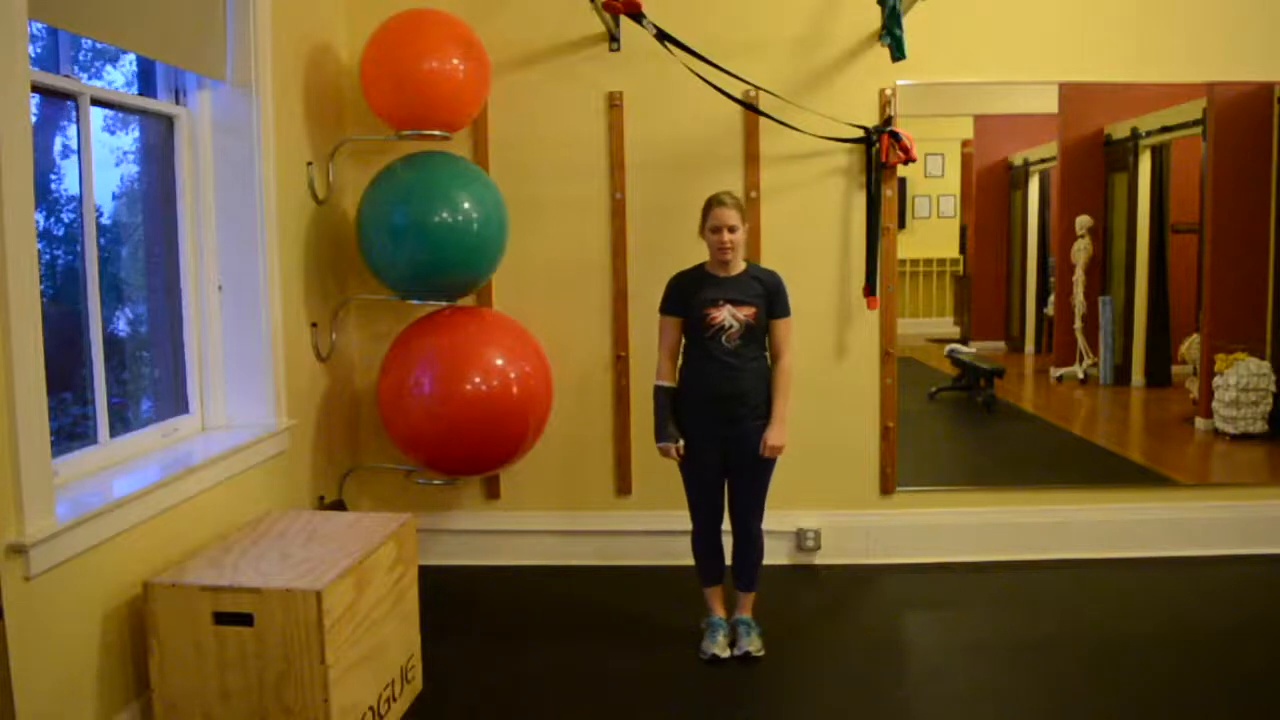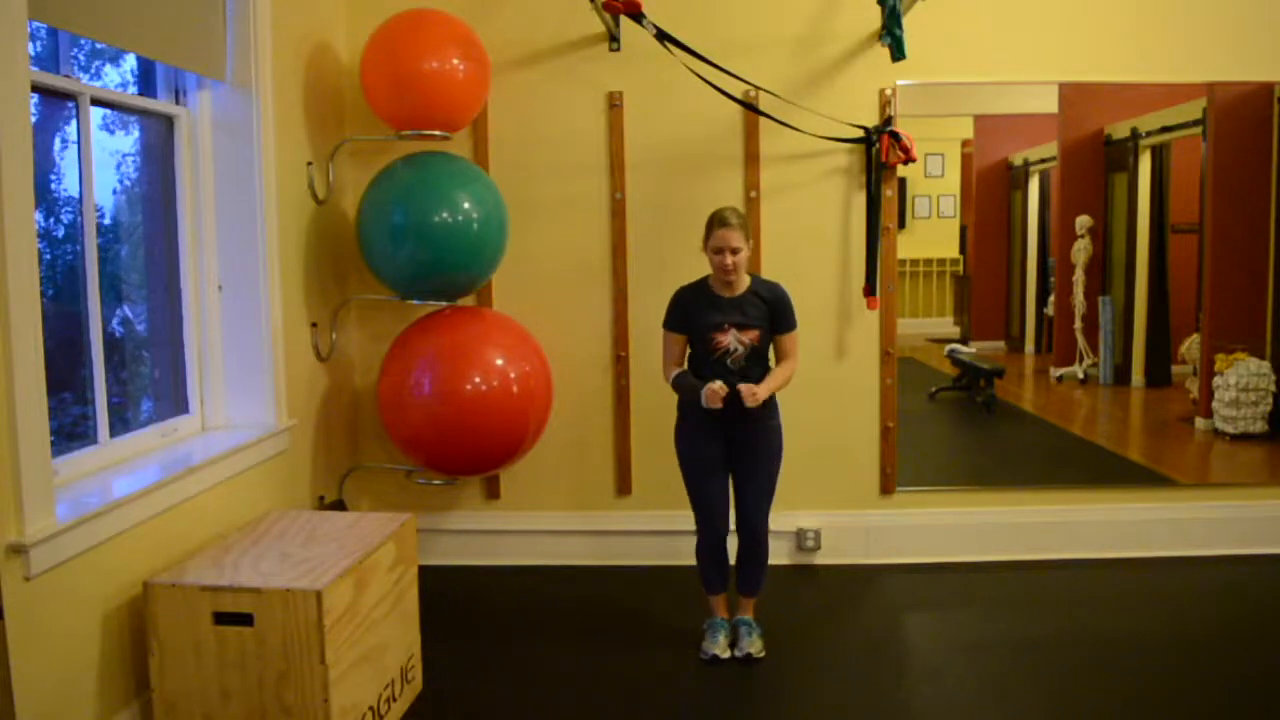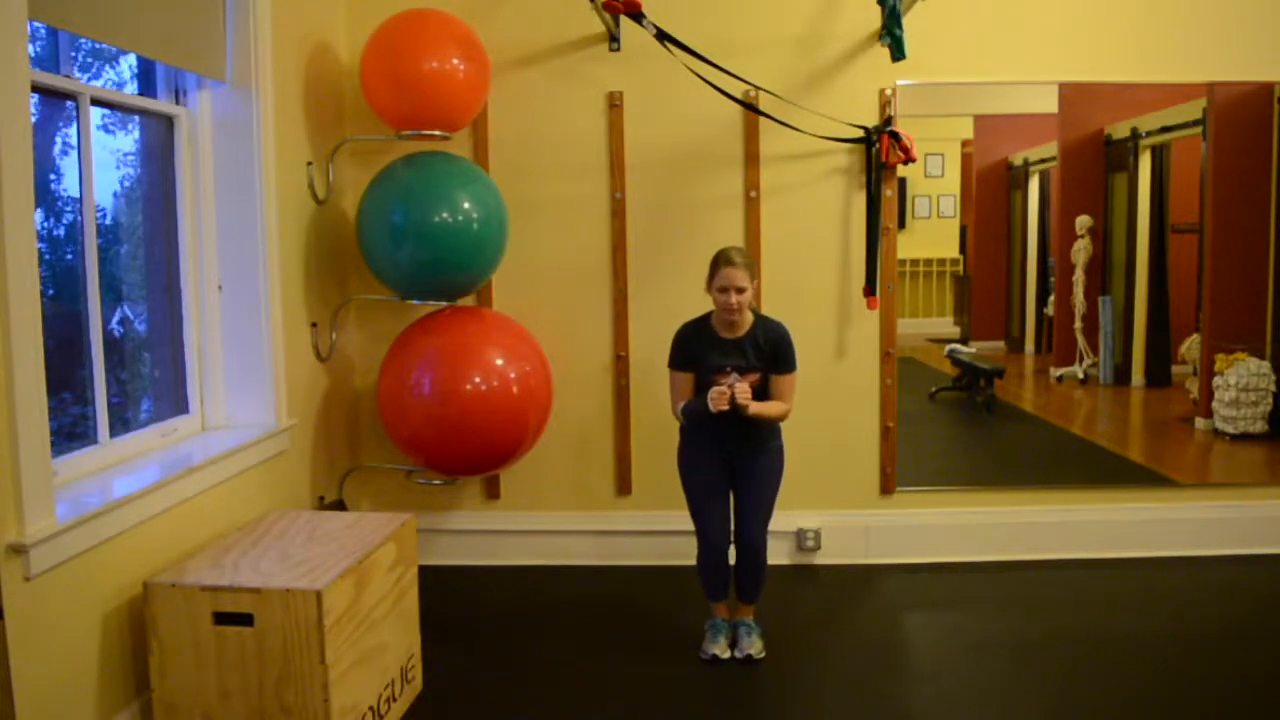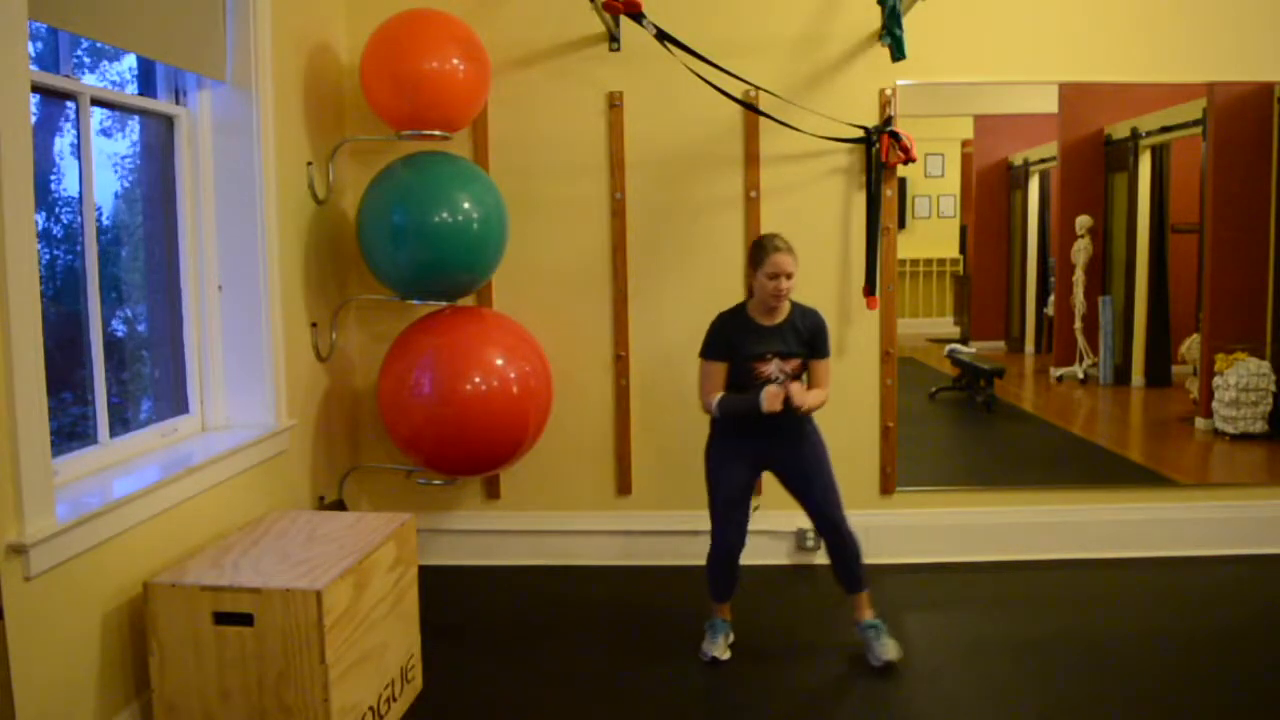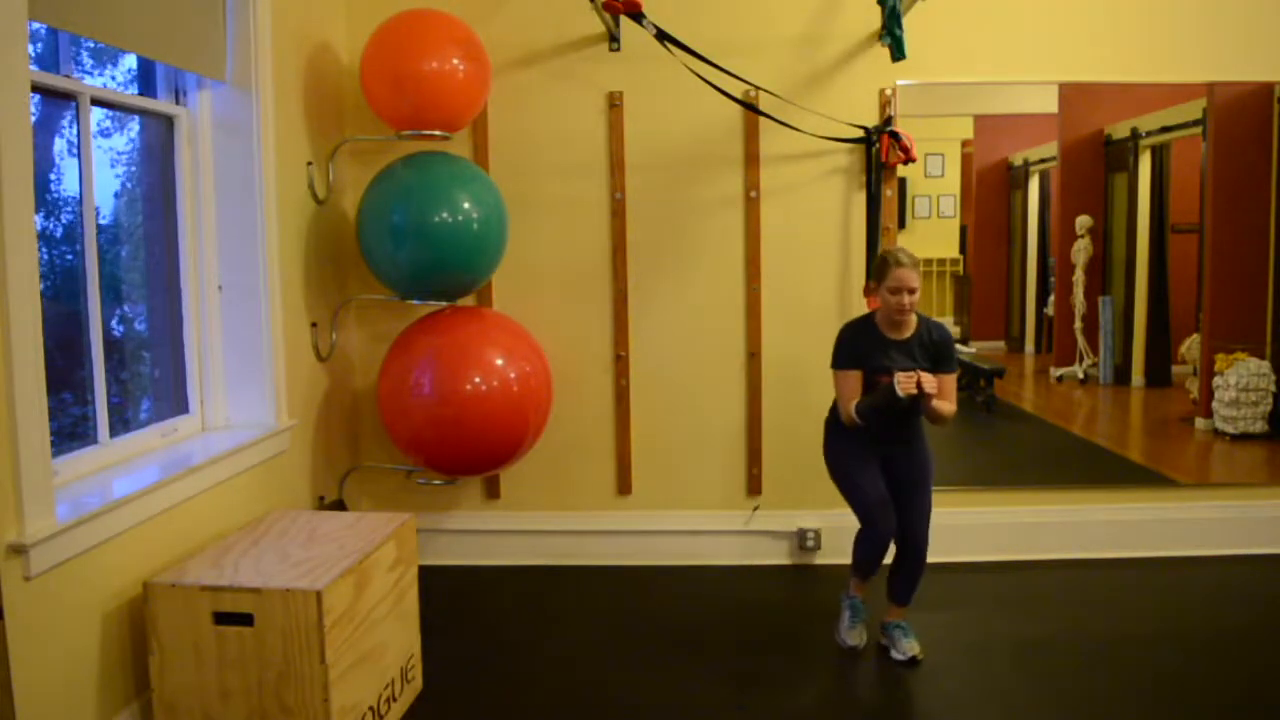
dt=0.7s
person 1, frame 1
left shoulder: (768, 284)
right shoulder: (683, 285)
left elbow: (781, 358)
right elbow: (668, 359)
left wrist: (778, 422)
right wrist: (665, 424)
left hip: (752, 422)
right hip: (699, 423)
left knee: (748, 521)
right knee: (706, 520)
left ankle: (745, 617)
right ankle: (715, 617)
person 1, frame 2
left shoulder: (773, 297)
right shoulder: (686, 300)
left elbow: (788, 363)
right elbow: (671, 369)
left wrist: (762, 389)
right wrist: (697, 388)
left hip: (757, 426)
right hip: (701, 428)
left knee: (754, 527)
right knee: (712, 527)
left ankle: (747, 617)
right ankle: (718, 618)
person 1, frame 3
left shoulder: (774, 336)
right shoulder: (689, 337)
left elbow: (783, 405)
right elbow: (680, 406)
left wrist: (749, 406)
right wrist: (705, 405)
left hip: (759, 448)
right hip: (703, 449)
left knee: (752, 539)
right knee: (713, 541)
left ankle: (746, 619)
right ankle: (718, 619)
person 1, frame 4
left shoulder: (810, 322)
right shoulder: (726, 328)
left elbow: (821, 391)
right elbow: (710, 400)
left wrist: (807, 398)
right wrist: (755, 401)
left hip: (795, 436)
right hip: (735, 442)
left knee: (834, 527)
right knee: (728, 538)
left ankle: (867, 621)
right ankle: (720, 623)
person 1, frame 5
left shoulder: (937, 337)
right shoulder: (854, 336)
left elbow: (946, 413)
right elbow: (849, 413)
left wrist: (930, 398)
right wrist: (891, 393)
left hip: (907, 444)
right hip: (852, 444)
left knee: (915, 541)
right knee: (880, 521)
left ankle: (894, 623)
right ankle: (854, 597)
